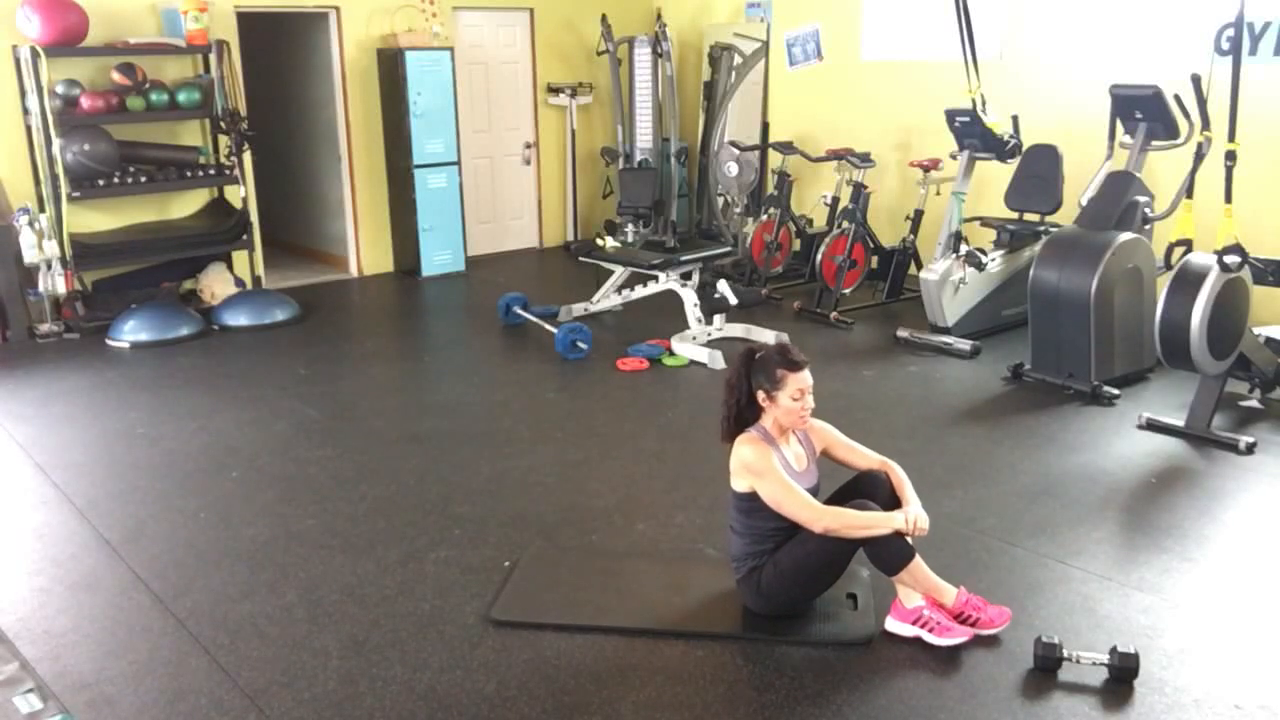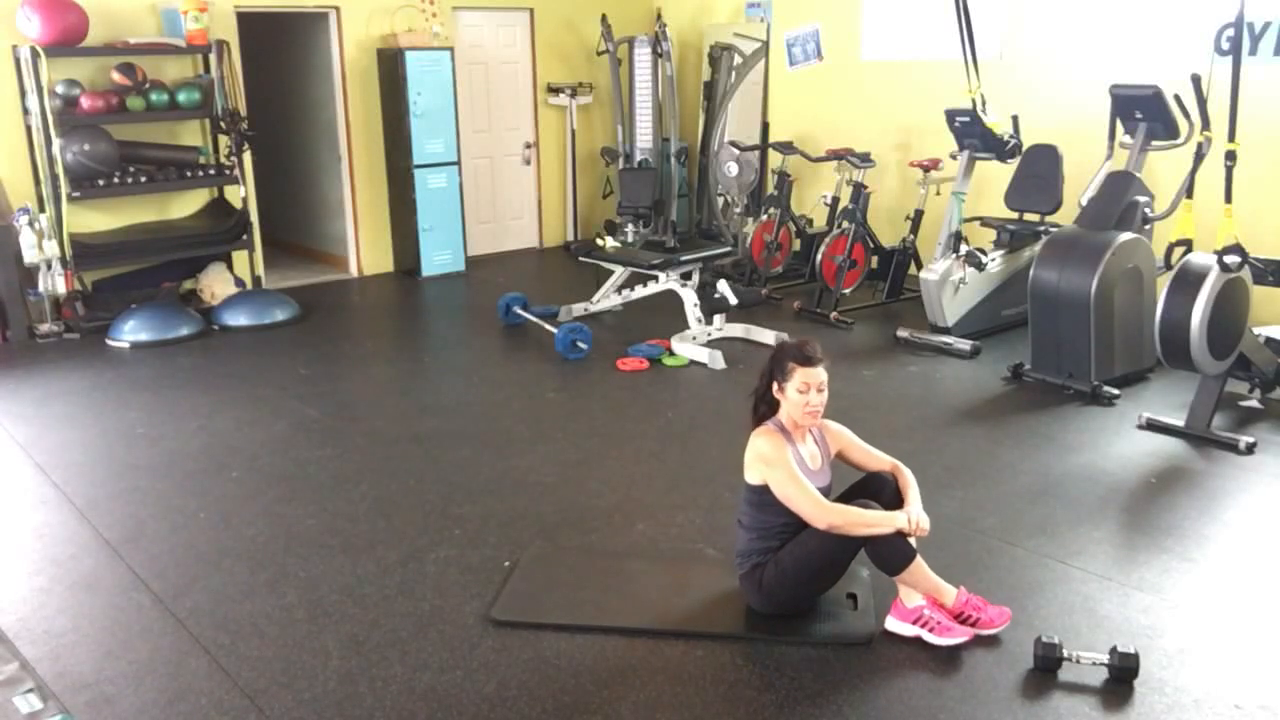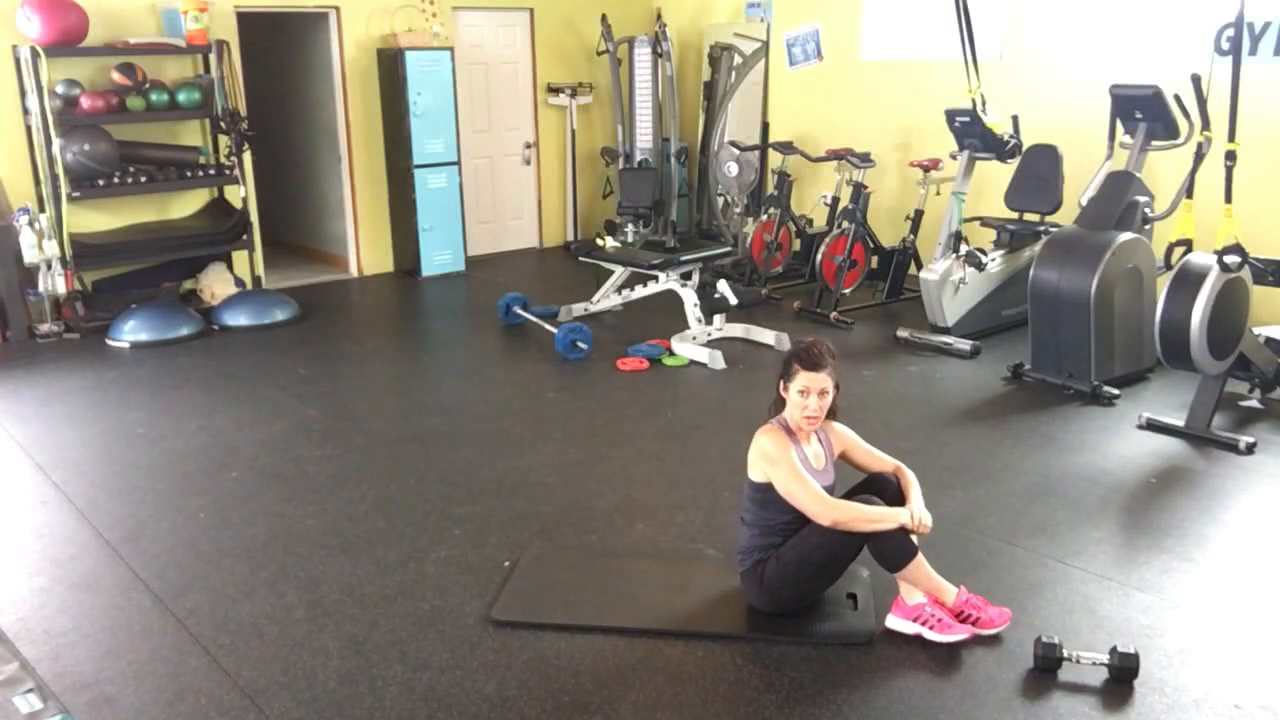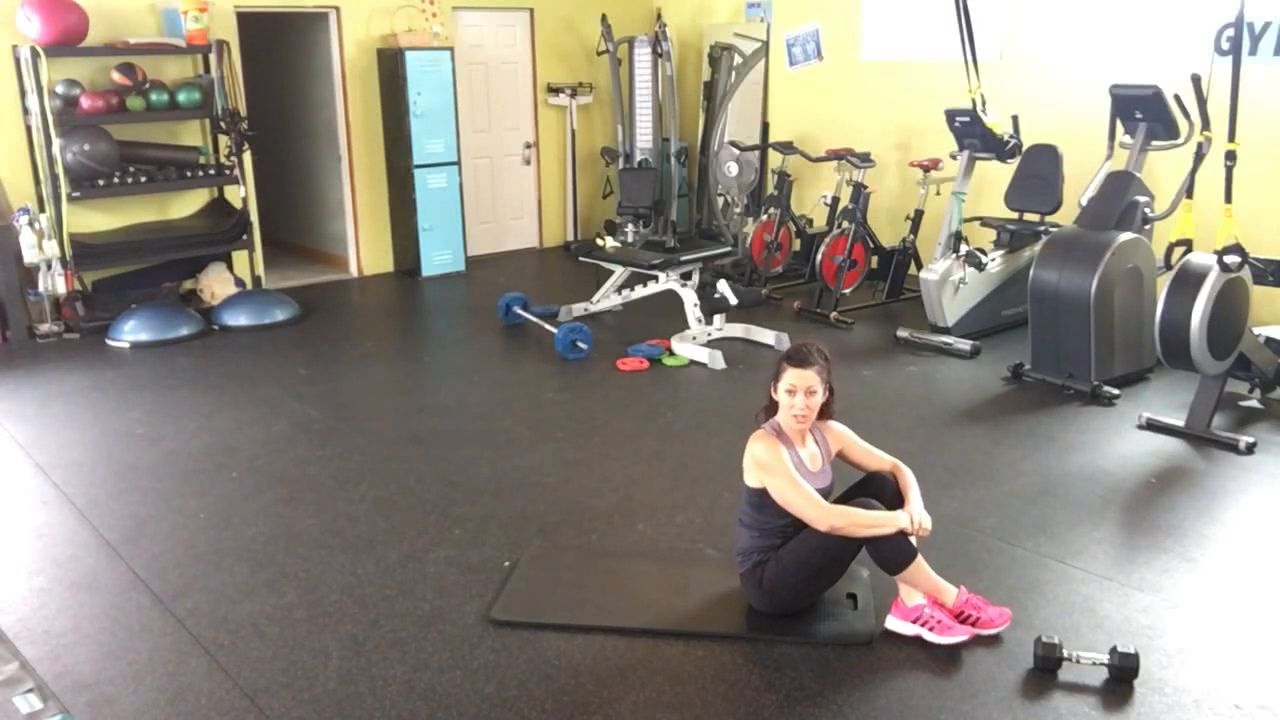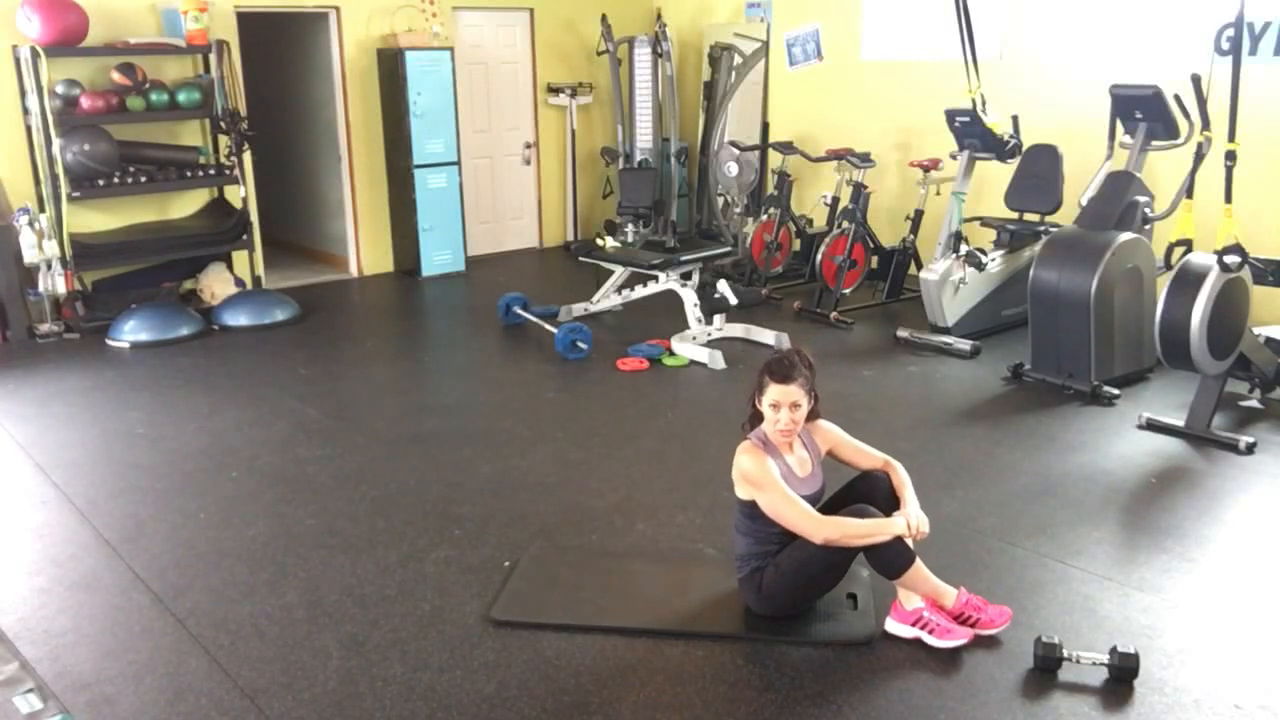
dt=0.4s
person 1, frame 1
left shoulder: (810, 432)
right shoulder: (751, 452)
left elbow: (886, 466)
right elbow: (819, 520)
left wrist: (912, 505)
right wrist: (896, 520)
left hip: (799, 555)
right hip: (765, 582)
left knee: (876, 483)
right knee: (863, 514)
left ankle: (910, 606)
right ankle: (950, 601)
person 1, frame 2
left shoulder: (825, 433)
right shoulder: (767, 444)
left elbow: (897, 469)
right elbow: (823, 516)
left wrist: (912, 506)
right wrist: (898, 520)
left hip: (803, 556)
right hip: (768, 581)
left knee: (882, 484)
right knee: (866, 515)
left ankle: (911, 607)
right ankle: (950, 601)
person 1, frame 3
left shoulder: (830, 433)
right shoulder: (771, 443)
left elbow: (900, 471)
right elbow: (828, 513)
left wrist: (915, 505)
right wrist: (902, 516)
left hip: (803, 556)
right hip: (769, 578)
left knee: (885, 486)
right knee: (868, 508)
left ankle: (912, 604)
right ankle: (950, 599)
person 1, frame 4
left shoulder: (827, 432)
right shoulder: (765, 448)
left elbow: (897, 468)
right elbow: (826, 519)
left wrist: (914, 506)
right wrist: (900, 520)
left hip: (802, 555)
right hip: (769, 579)
left knee: (884, 485)
right knee: (865, 512)
left ankle: (912, 606)
right ankle: (950, 600)
person 1, frame 5
left shoulder: (816, 433)
right shoulder: (752, 460)
left elbow: (890, 466)
right elbow: (821, 531)
left wrist: (910, 506)
right wrist: (897, 525)
left hip: (801, 552)
right hip: (767, 583)
left knee: (876, 484)
right knee: (862, 518)
left ankle: (910, 608)
right ankle: (948, 601)
